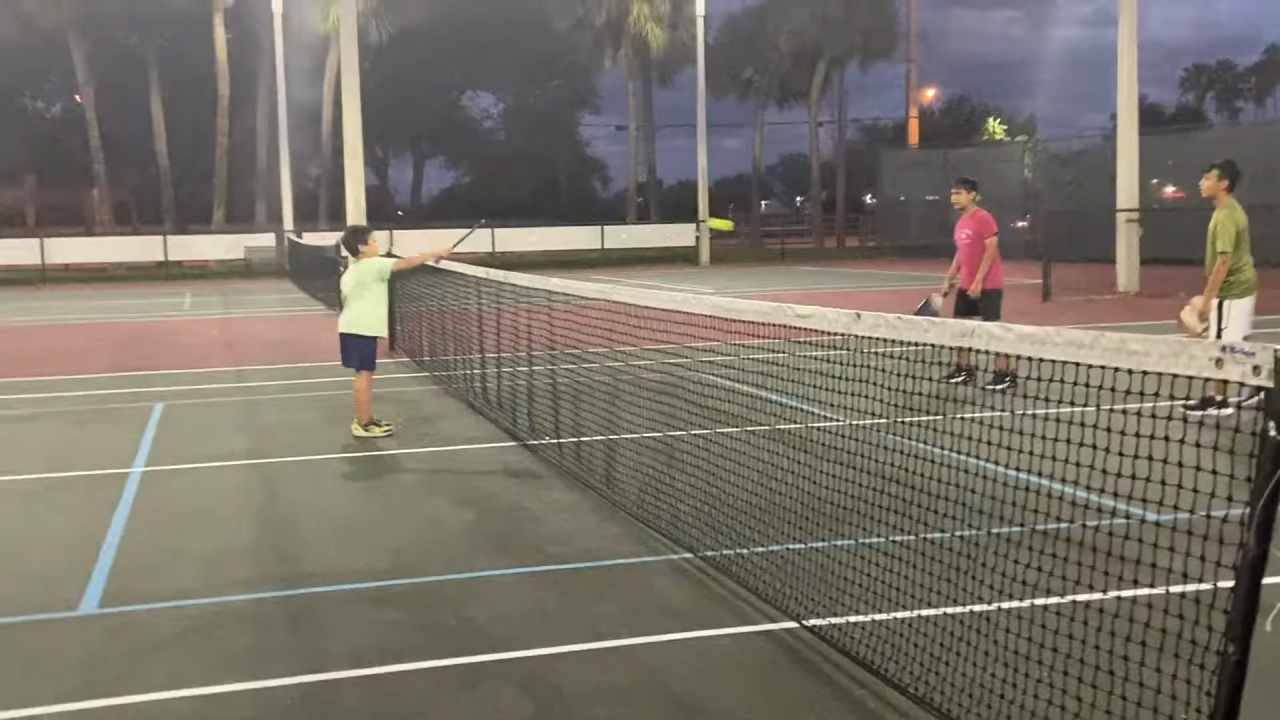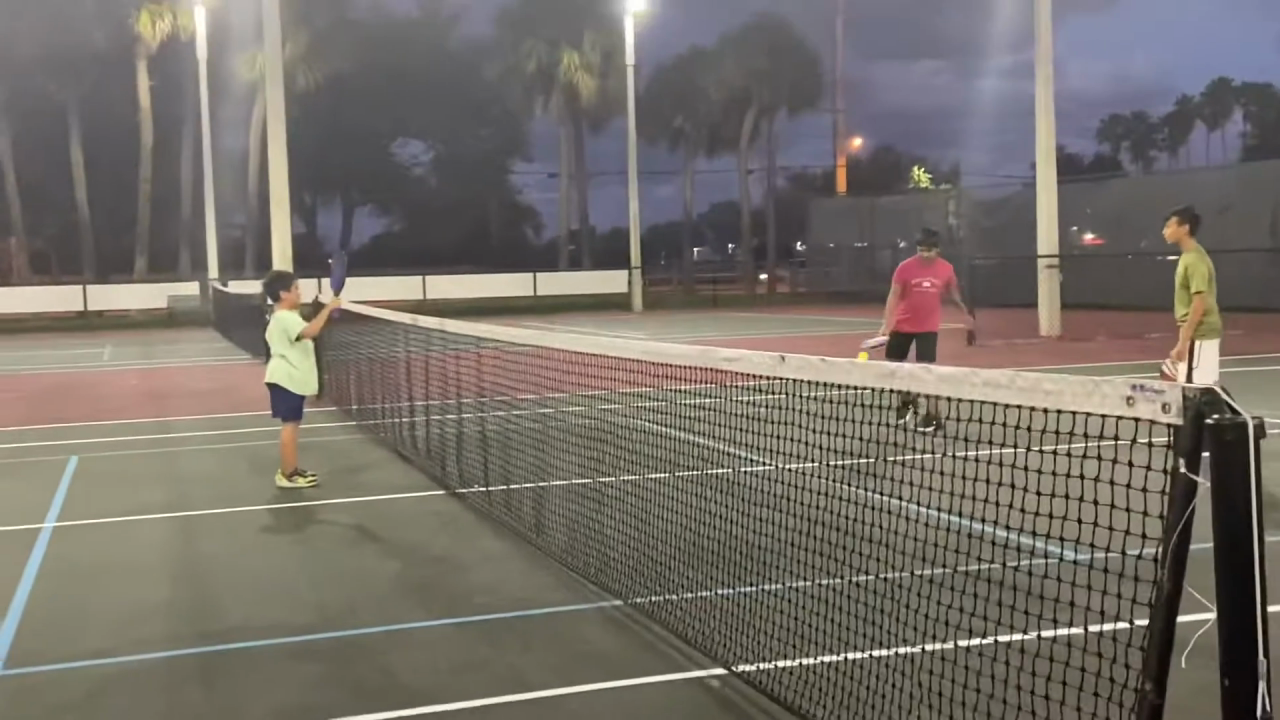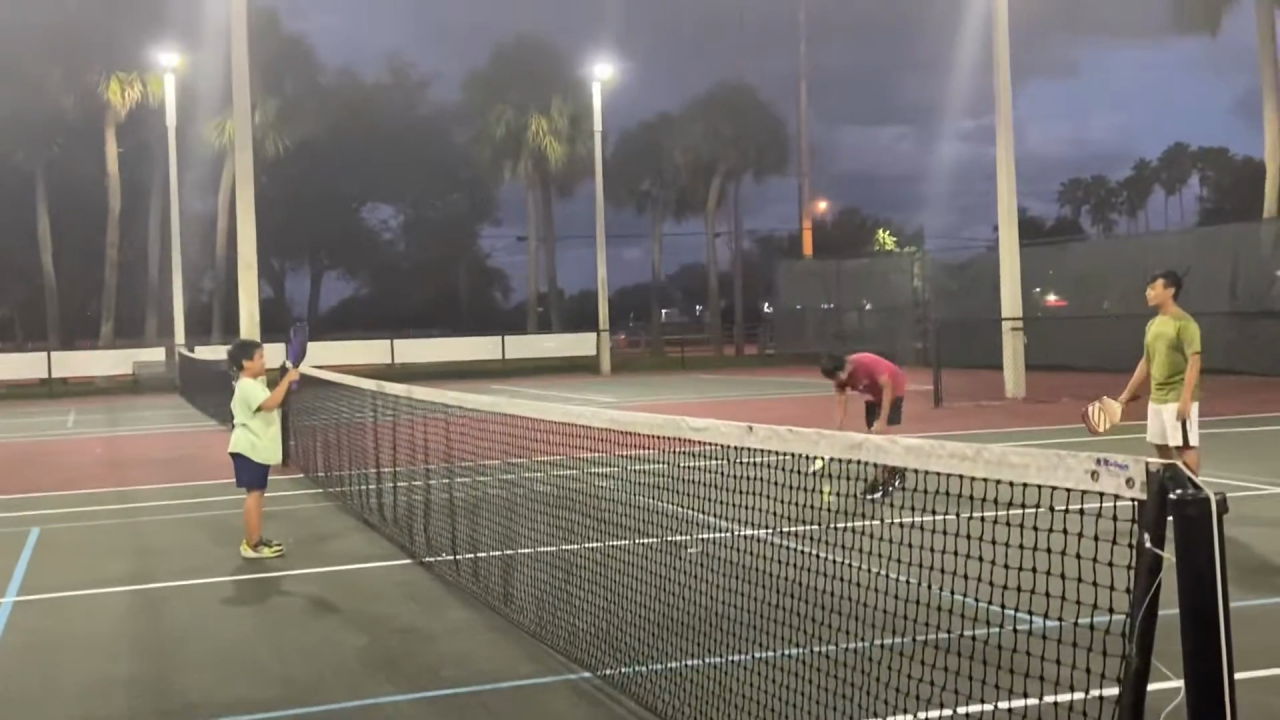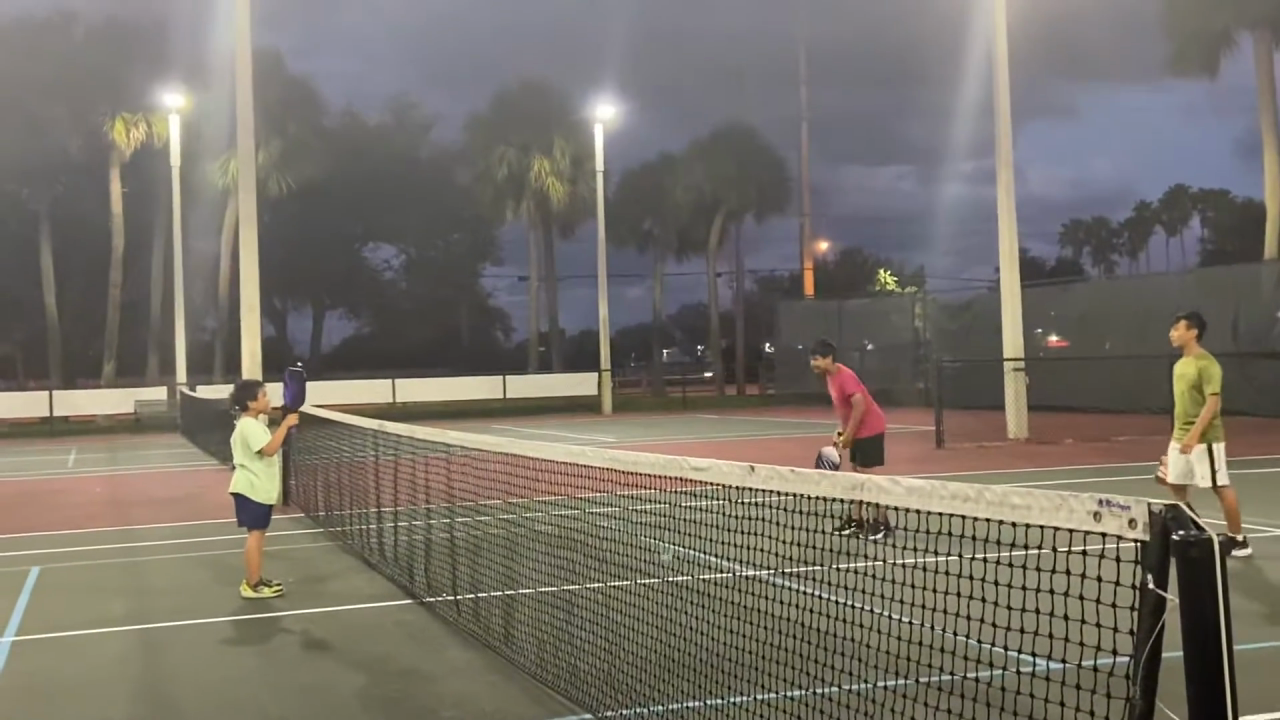
dt=0.7s
person 1, frame 1
left shoulder: (1226, 217)
right shoulder: (1228, 211)
left elbow: (1224, 261)
left wrist: (1207, 298)
right wrist: (1210, 289)
left hip: (1231, 290)
right hip: (1241, 286)
left knee: (1222, 345)
right knee: (1235, 343)
left ankle: (1219, 400)
person 1, frame 2
left shoulder: (1195, 260)
right shoulder: (1188, 258)
left elbow: (1199, 303)
left wrist: (1183, 341)
right wrist: (1185, 338)
left hip: (1199, 334)
right hip: (1197, 334)
left knee: (1193, 386)
right knee: (1203, 386)
person 1, frame 3
left shoulder: (1185, 323)
right shoulder: (1153, 324)
left elbow: (1194, 362)
right elbow: (1146, 361)
left wrist: (1185, 399)
right wrist: (1128, 393)
left hip: (1178, 399)
right hip: (1156, 398)
left knee: (1185, 447)
right knee: (1161, 447)
person 1, frame 4
left shoulder: (1207, 364)
right shoulder: (1179, 365)
left elbow: (1212, 403)
left wrist: (1194, 435)
left hip: (1205, 438)
right hip: (1179, 439)
left knee: (1221, 488)
right knee: (1176, 487)
left ankle: (1238, 540)
person 2, frame 1
left shoulder: (350, 272)
right shoulder: (373, 265)
left elbow: (345, 298)
right elbow: (405, 262)
right wrist: (435, 255)
left hip: (352, 328)
right hip: (361, 329)
left knee: (364, 374)
right knee: (364, 374)
left ankle: (365, 418)
right ankle: (363, 424)
person 2, frame 2
left shoulder: (283, 317)
right shoulder: (285, 317)
right elbow: (310, 332)
right wrist: (328, 309)
left hip: (290, 378)
right hip: (286, 379)
left knee: (292, 424)
right knee: (290, 424)
left ankle: (291, 469)
right ankle: (287, 474)
person 2, frame 3
left shoulder: (253, 384)
right shoulder: (248, 386)
left elbow: (268, 405)
right elbow: (270, 404)
right wrist: (287, 380)
left hip: (256, 448)
right hip: (250, 449)
left knee: (257, 493)
right knee: (254, 493)
left ankle: (255, 539)
right ankle: (252, 544)
person 2, frame 4
left shoulder: (253, 423)
right shoulder: (249, 425)
left elbow: (267, 449)
right elbow: (269, 449)
right wrist: (285, 425)
left hip: (258, 488)
right hip: (251, 489)
left knee: (258, 533)
right knee: (256, 533)
left ankle: (255, 579)
right ankle: (252, 584)
person 3, frame 1
left shoulder: (984, 218)
right shoulder: (961, 222)
left elbow: (991, 251)
left wrist: (979, 281)
right wrist: (949, 278)
left hip: (988, 284)
right hip: (966, 284)
left ankle: (1005, 374)
right ankle: (964, 369)
person 3, frame 2
left shoulder: (946, 269)
right shoulder: (905, 267)
left elbow: (953, 293)
right elbow: (894, 297)
left wrist: (965, 313)
right wrist: (886, 324)
left hip: (928, 327)
right hip: (901, 326)
right knee: (893, 364)
left ankle: (932, 415)
right ankle: (906, 401)
person 3, frame 3
left shoulder: (868, 363)
right shoulder: (839, 376)
left elbow: (887, 387)
right elbow: (841, 406)
left wrist: (882, 420)
right wrist: (836, 431)
left hip: (893, 389)
right hip: (873, 394)
left knee: (880, 433)
right knee: (873, 433)
left ankle: (880, 481)
right ankle: (894, 471)
person 3, frame 4
left shoulder: (846, 377)
right shoulder: (829, 376)
left elbow: (859, 407)
left wrist: (848, 435)
right wrist: (842, 429)
left hip: (870, 429)
right hip: (857, 430)
left knee: (868, 475)
right knee: (856, 473)
left ankle: (882, 522)
right ankle: (856, 520)
